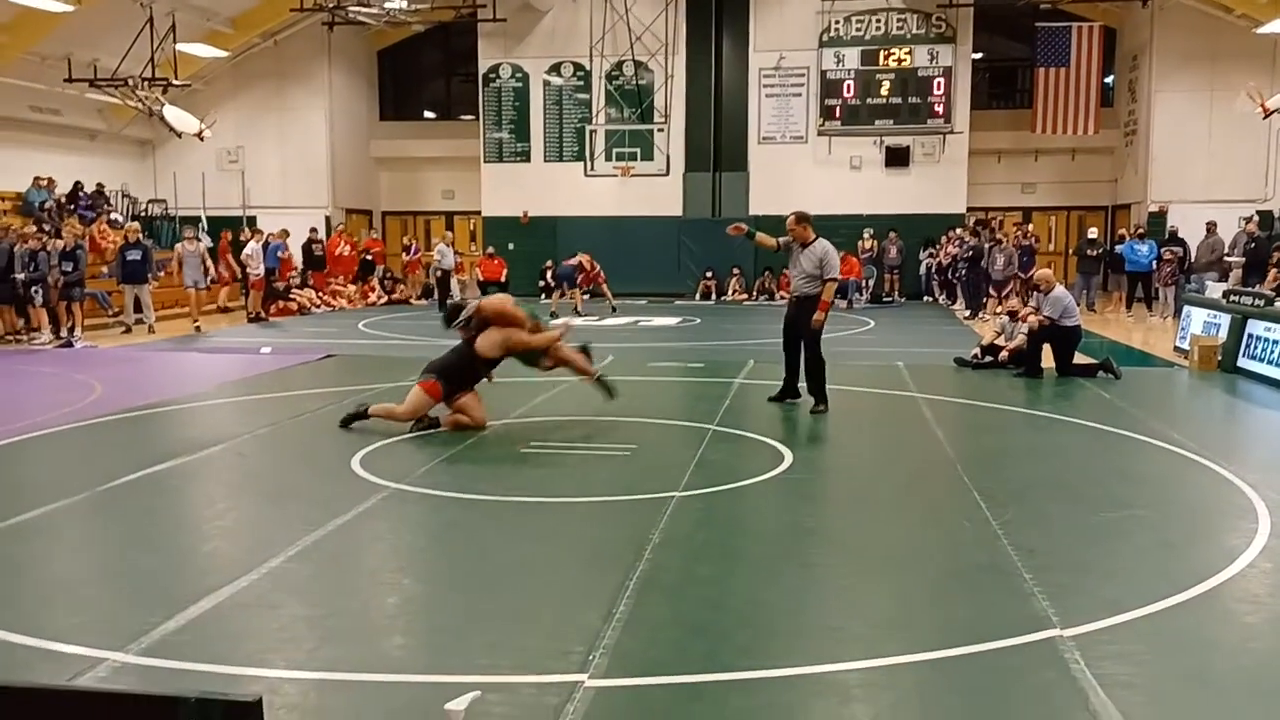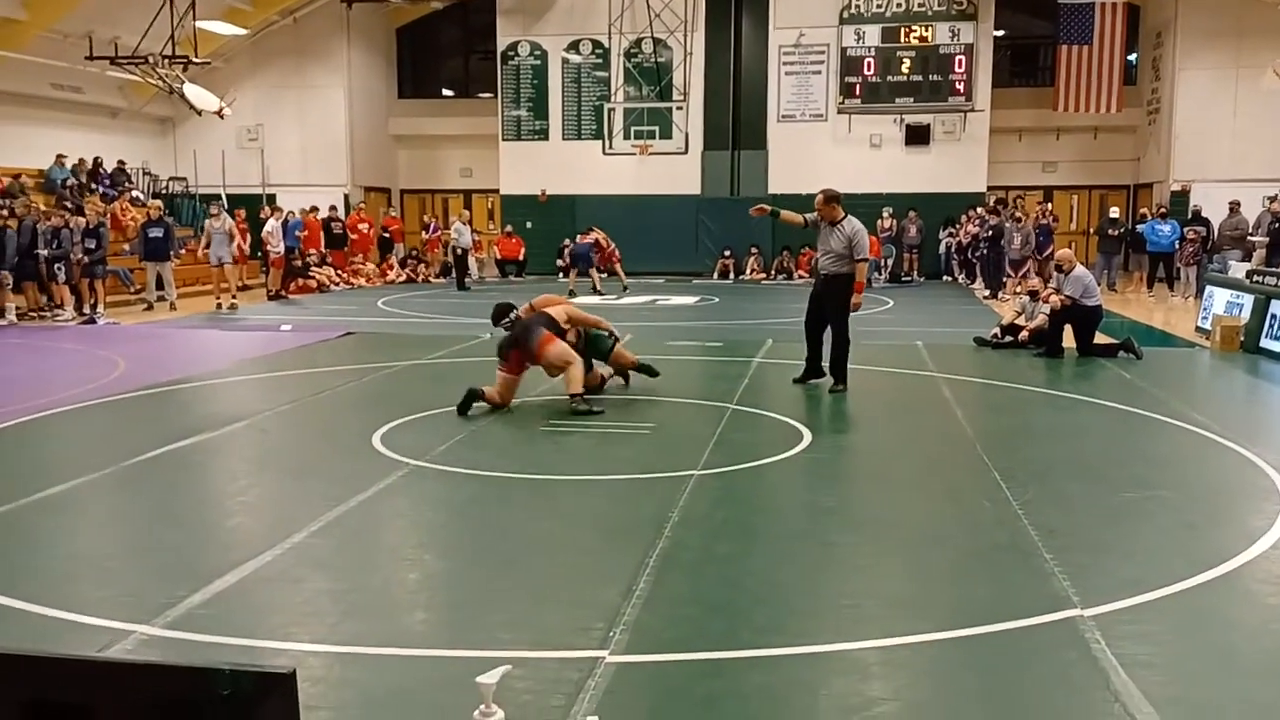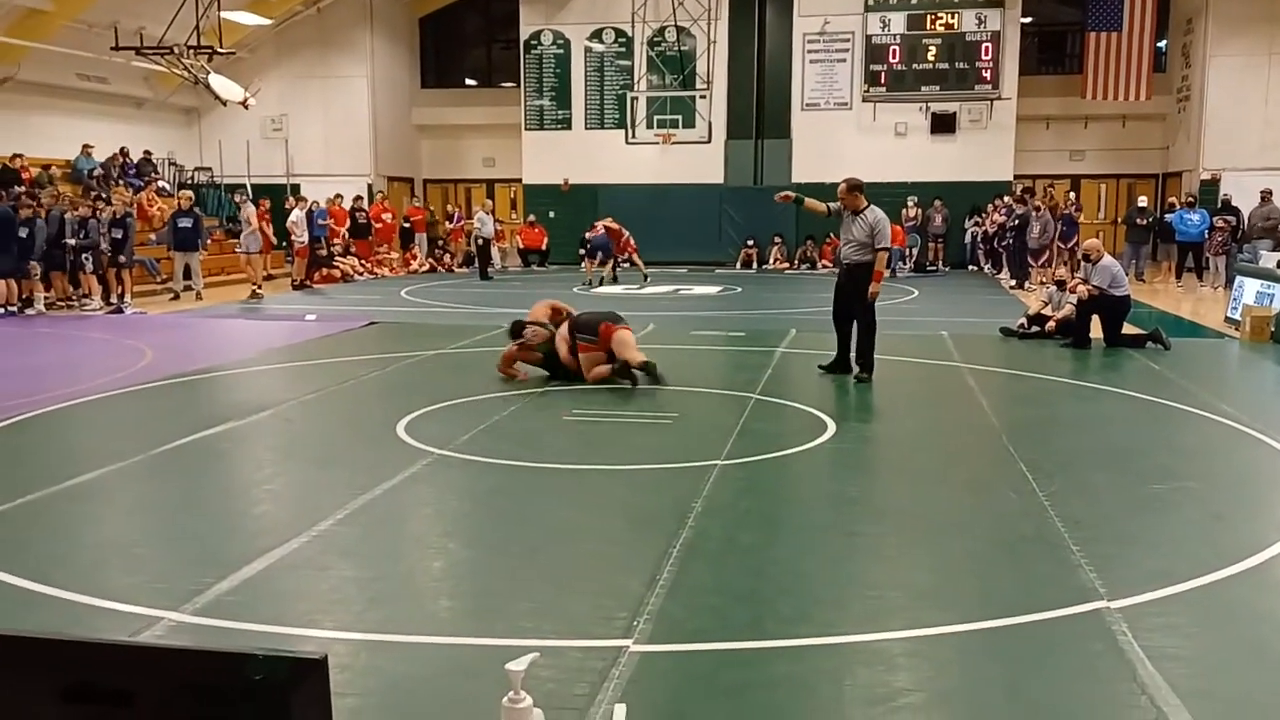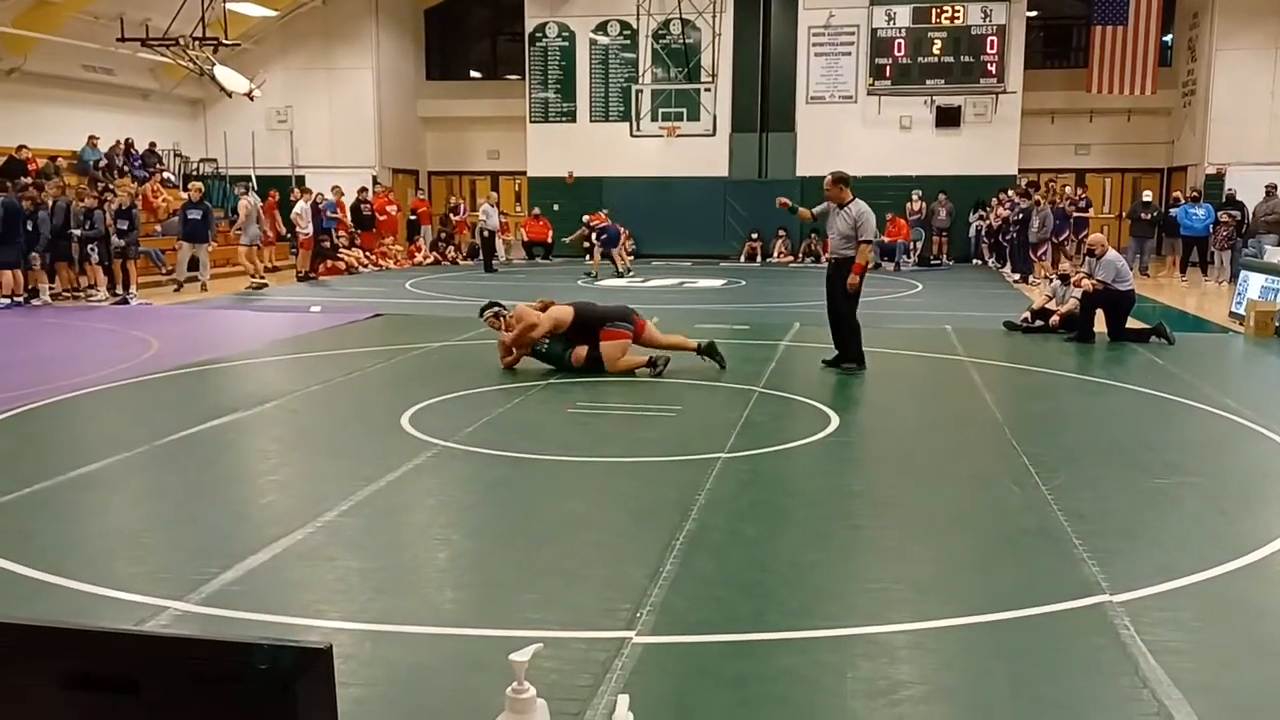
dt=0.5s
person 1, frame 1
left shoulder: (825, 250)
right shoulder: (792, 244)
left elbow: (831, 282)
right elbow: (771, 243)
left wrist: (821, 310)
right wrist: (748, 232)
left hip: (813, 304)
right hip: (795, 302)
left knee: (812, 351)
right knee: (790, 348)
left ankle: (820, 399)
right ankle: (790, 389)
person 1, frame 2
left shoulder: (855, 229)
right shoulder: (820, 220)
left elbow: (862, 262)
right elbow: (798, 219)
left wrist: (858, 292)
right wrist: (772, 212)
left hip: (841, 283)
right hip: (821, 280)
left knee: (839, 332)
right knee: (812, 326)
left ankle: (840, 379)
right ankle: (813, 369)
person 1, frame 3
left shoulder: (877, 218)
right shoulder: (844, 210)
left elbow: (882, 252)
right elbow: (821, 207)
left wrist: (876, 281)
right wrist: (796, 198)
left hip: (864, 273)
right hip: (845, 271)
left knee: (865, 321)
right knee: (840, 318)
left ankle: (865, 368)
right ankle: (842, 362)
person 1, frame 4
left shoulder: (861, 211)
right shoulder: (830, 206)
left elbow: (865, 245)
right elbow: (810, 215)
left wrist: (856, 273)
right wrist: (791, 207)
left hip: (850, 267)
right hip: (834, 265)
left knee: (846, 312)
right knee: (834, 313)
left ankle: (856, 359)
right ankle: (844, 355)
person 2, frame 1
right shoulder: (505, 334)
right elbow: (539, 341)
right wrist: (561, 330)
left hip: (457, 384)
right hip: (438, 376)
left knee: (478, 421)
right knee: (405, 413)
left ankle: (433, 422)
right ankle: (363, 412)
person 2, frame 2
right shoulder: (563, 311)
right elbow: (598, 322)
right wrist: (611, 329)
left hip: (508, 344)
right hip: (527, 335)
left knee: (502, 400)
right knee: (574, 362)
left ankle: (477, 393)
right ankle: (577, 401)
person 2, frame 3
left shoulder: (562, 333)
left hip: (587, 329)
right hip: (612, 319)
left knee: (592, 375)
right knee: (631, 354)
left ankle: (618, 368)
right ankle: (643, 364)
person 2, frame 4
left shoulder: (550, 316)
right shoulder: (560, 312)
left elbow: (535, 333)
left wrist: (512, 339)
left hip: (617, 322)
right hip: (625, 315)
left knee: (613, 366)
right knee: (662, 341)
left ankle: (652, 361)
right ankle: (705, 347)
person 3, frame 1
left shoulder: (488, 308)
left elbow: (523, 320)
left hip: (527, 325)
left knee: (558, 353)
right knee: (549, 363)
left ankle: (597, 377)
right ankle: (579, 352)
person 3, frame 2
left shoulder: (538, 305)
left wrist: (570, 332)
left hip: (583, 336)
left knee: (626, 361)
right knee: (594, 385)
left ankle: (636, 365)
right ankle: (614, 372)
person 3, frame 3
left shoulder: (536, 317)
right shoulder: (517, 351)
left elbow: (549, 303)
right elbow: (502, 366)
left wrist: (573, 315)
right wrist: (517, 374)
person 3, frame 4
right shoulder: (504, 341)
right elbow: (506, 363)
right wrist: (518, 354)
left hip: (569, 341)
right hip: (564, 359)
right knee: (583, 356)
